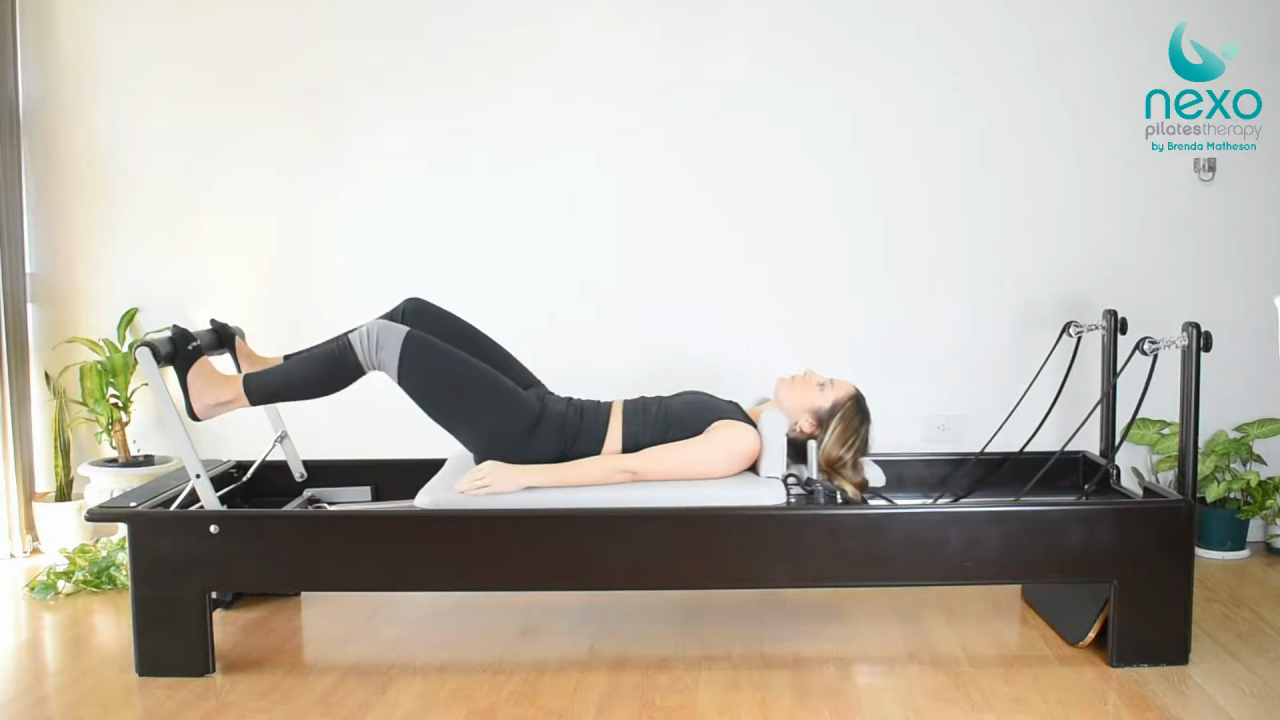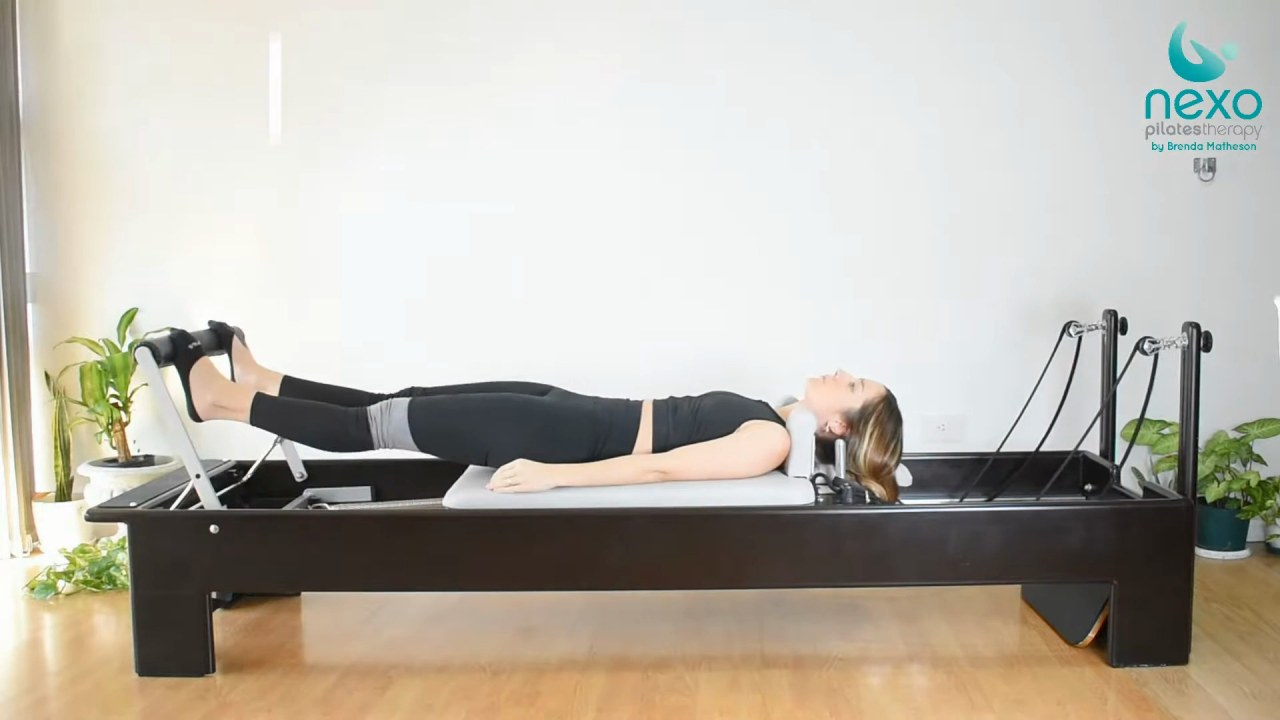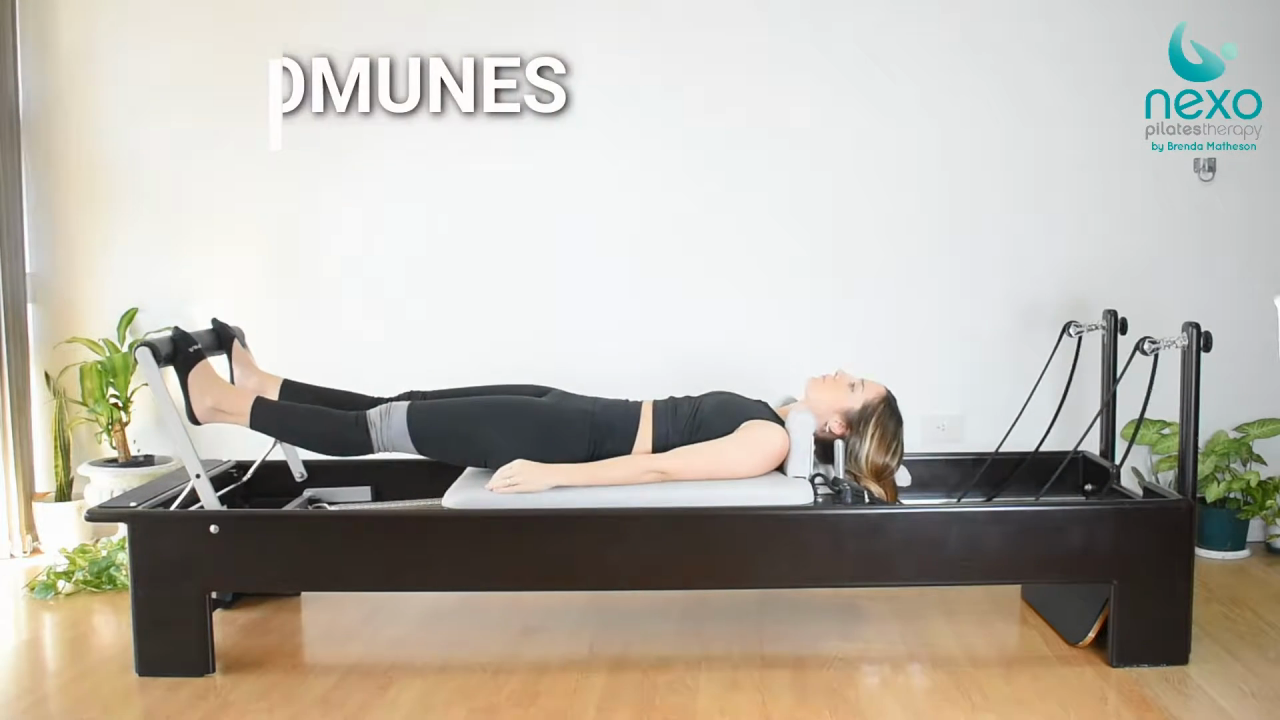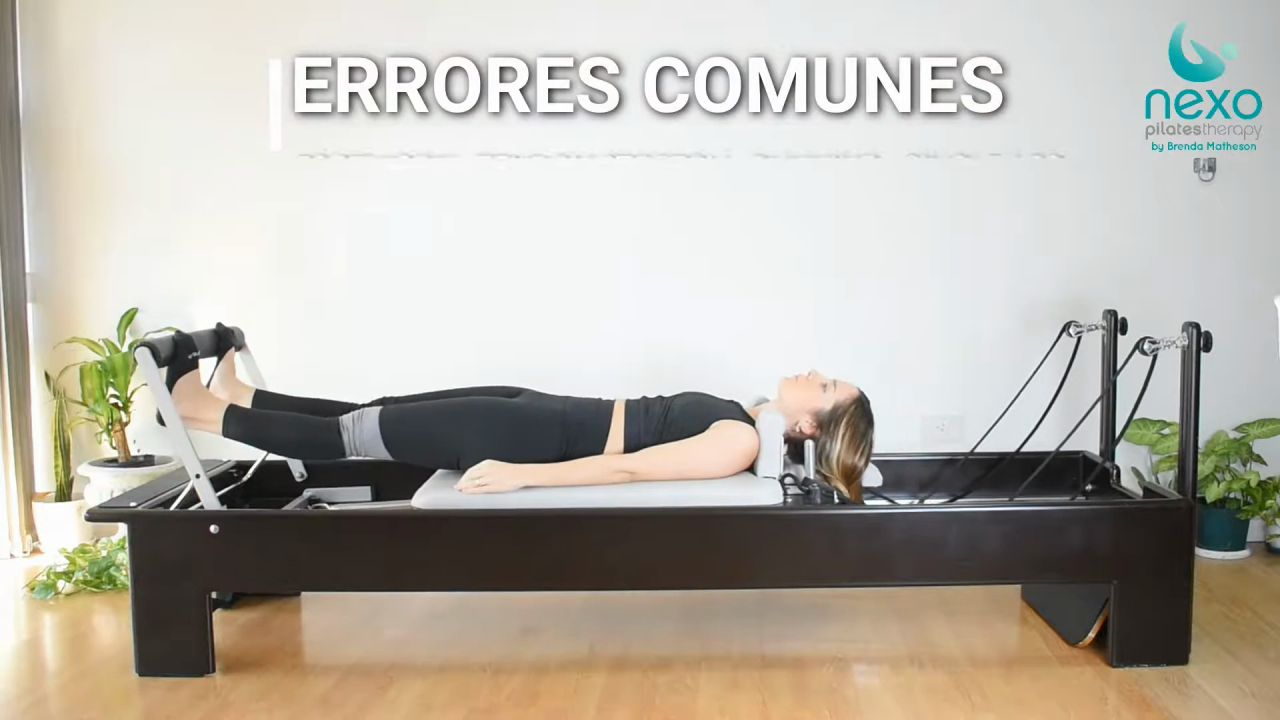
dt=0.5s
person 1, frame 1
left shoulder: (741, 444)
right shoulder: (735, 418)
left elbow: (634, 468)
left wrist: (527, 476)
left hip: (537, 436)
right hip: (549, 414)
left knee: (382, 346)
right knee: (410, 316)
left ankle: (222, 393)
right ankle: (262, 368)
person 1, frame 2
left shoulder: (771, 444)
right shoulder: (768, 417)
left elbow: (661, 468)
left wrist: (555, 475)
left hip: (572, 438)
right hip: (574, 414)
left knee: (383, 422)
right knee: (394, 410)
left ankle: (224, 397)
right ankle: (257, 380)
person 1, frame 3
left shoulder: (771, 446)
right shoulder: (767, 417)
left elbow: (661, 469)
left wrist: (554, 474)
left hip: (570, 438)
right hip: (572, 414)
left knee: (378, 429)
right knee: (389, 411)
left ankle: (225, 402)
right ankle: (257, 386)
person 1, frame 4
left shoulder: (741, 445)
right shoulder: (740, 417)
left elbow: (631, 468)
left wrist: (522, 475)
left hip: (542, 440)
right hip: (545, 413)
left knee: (348, 437)
right knee: (371, 417)
left ankle: (201, 408)
right ankle: (233, 394)
